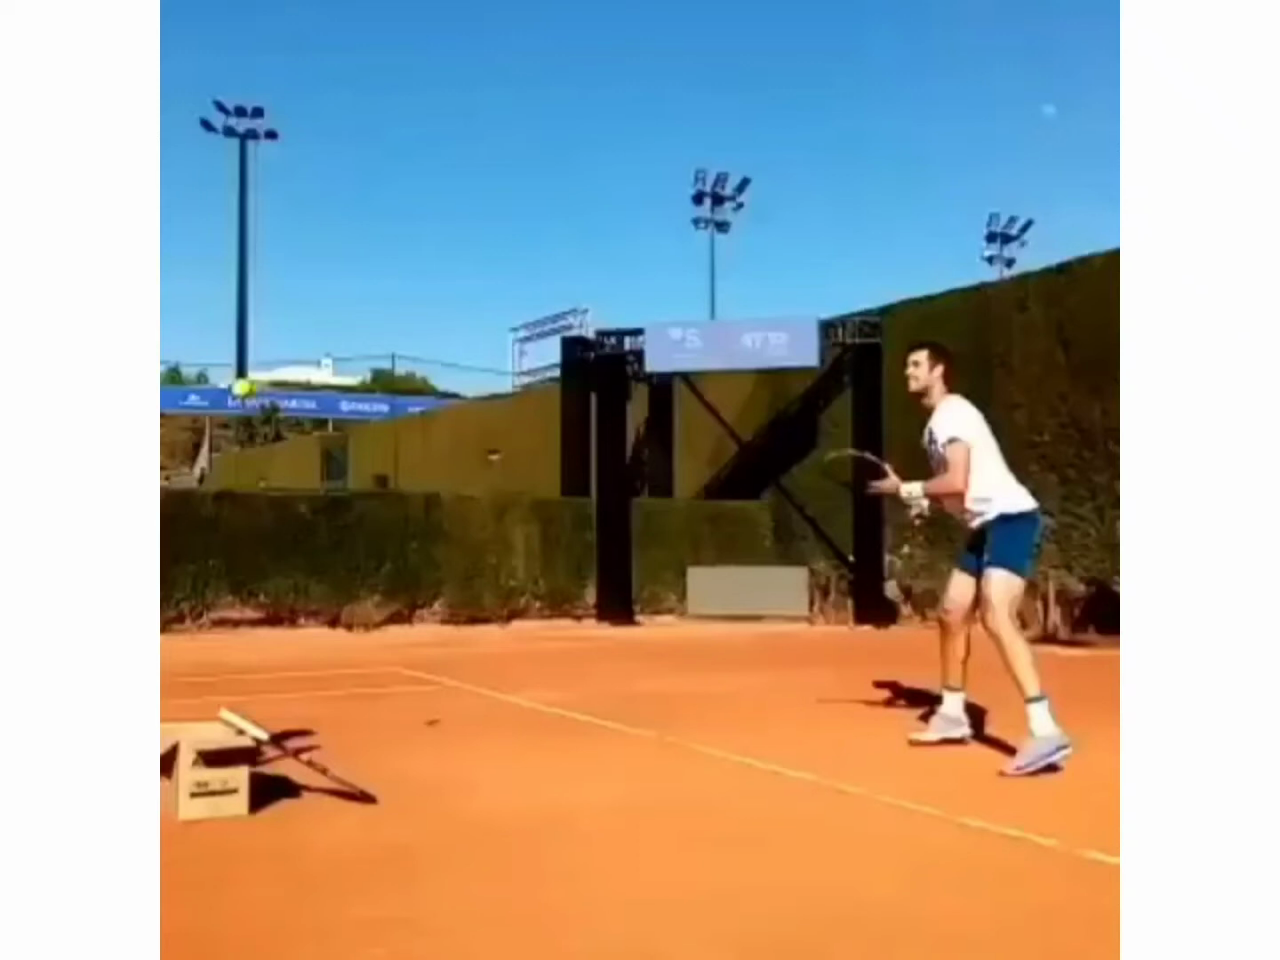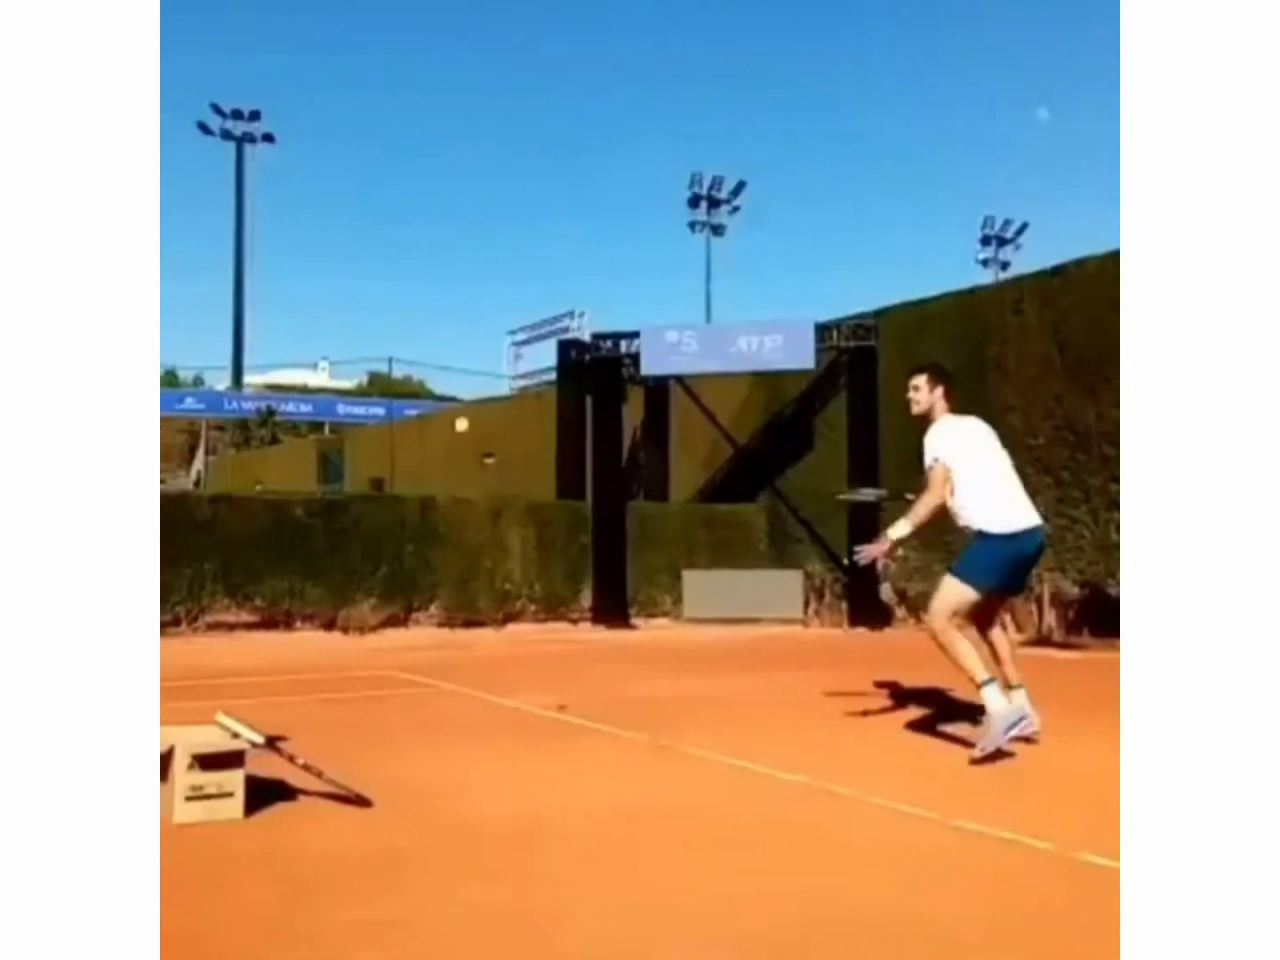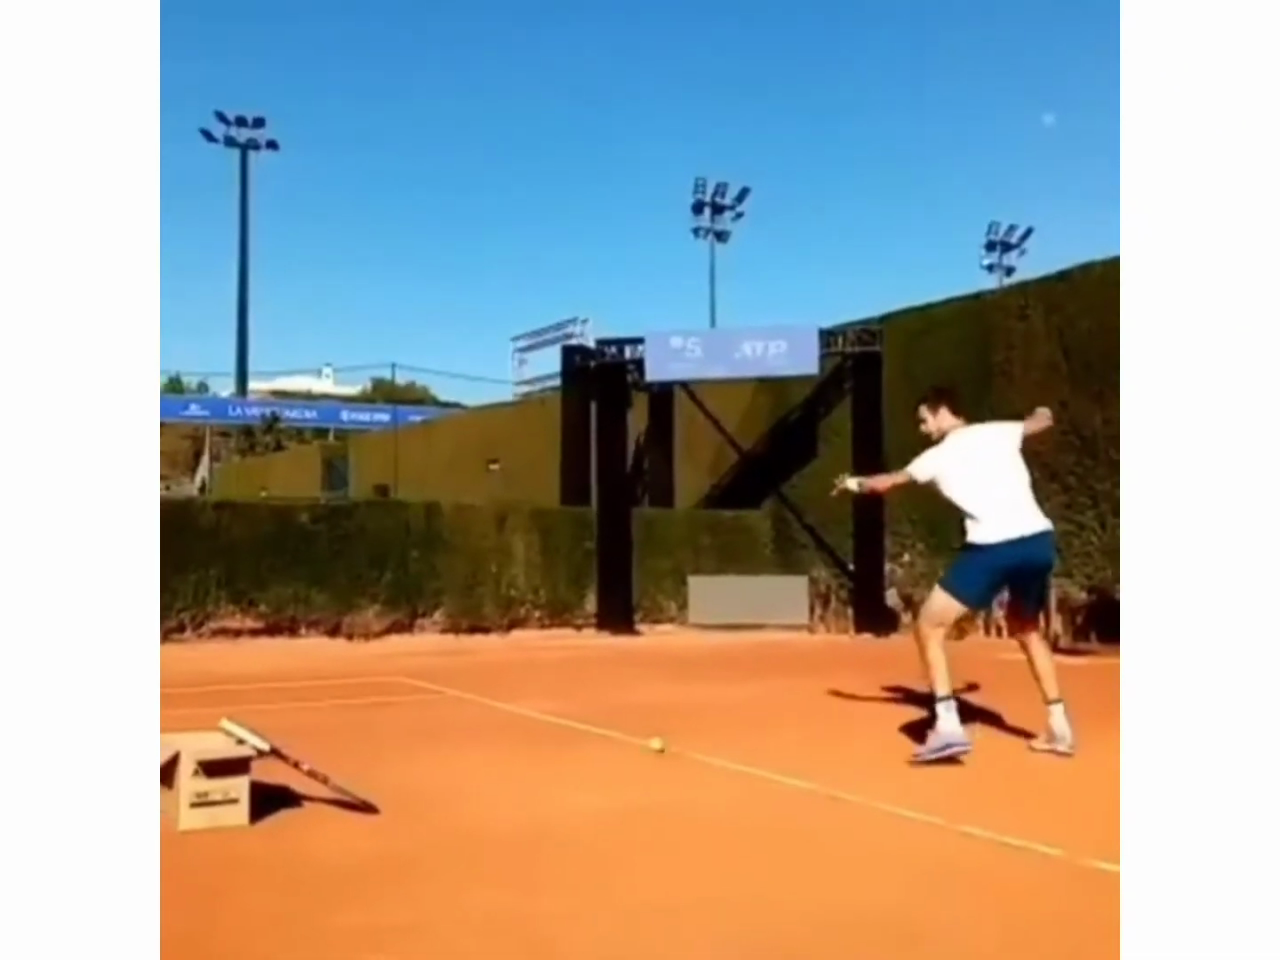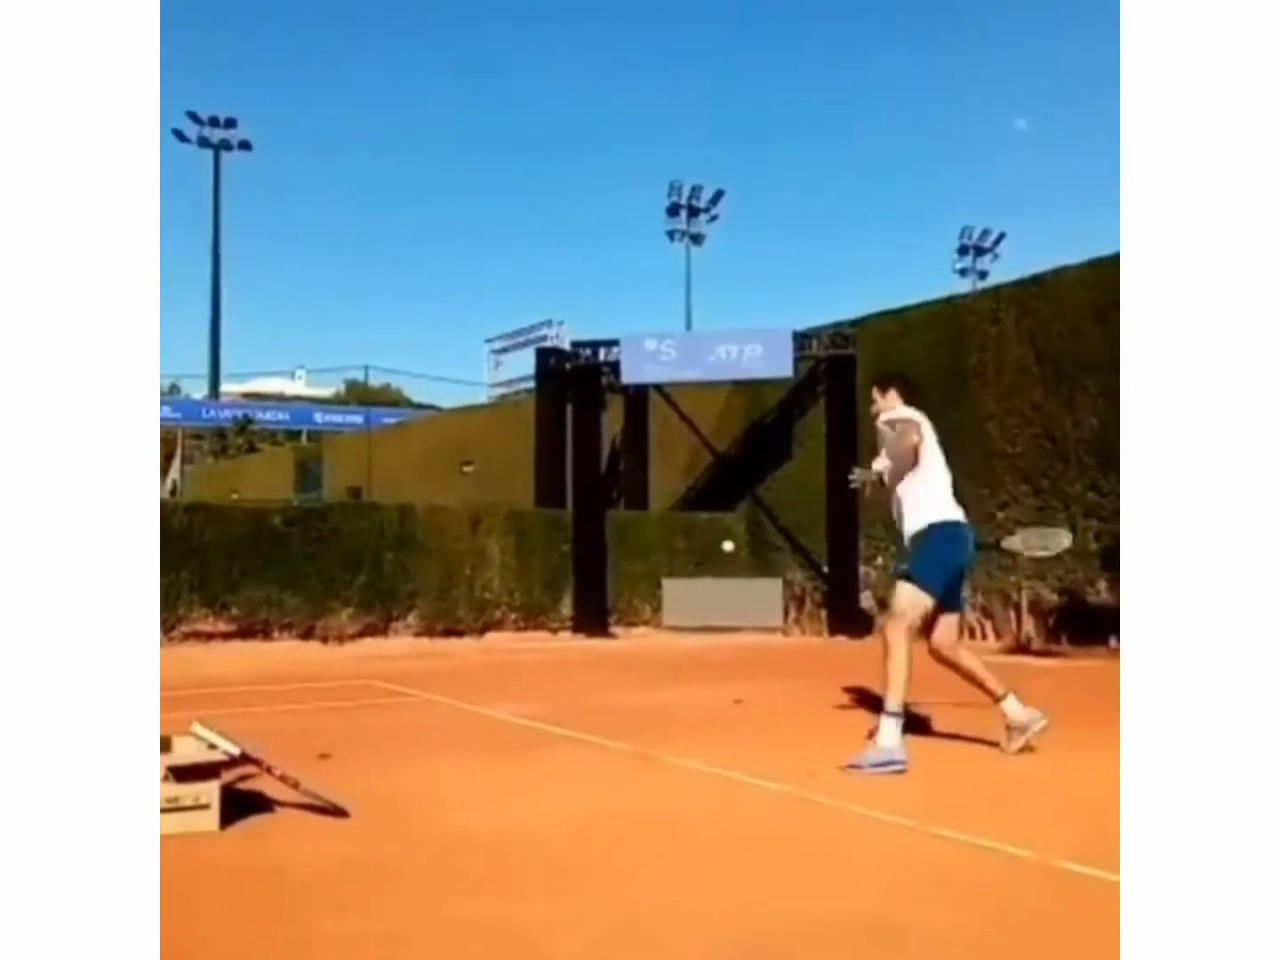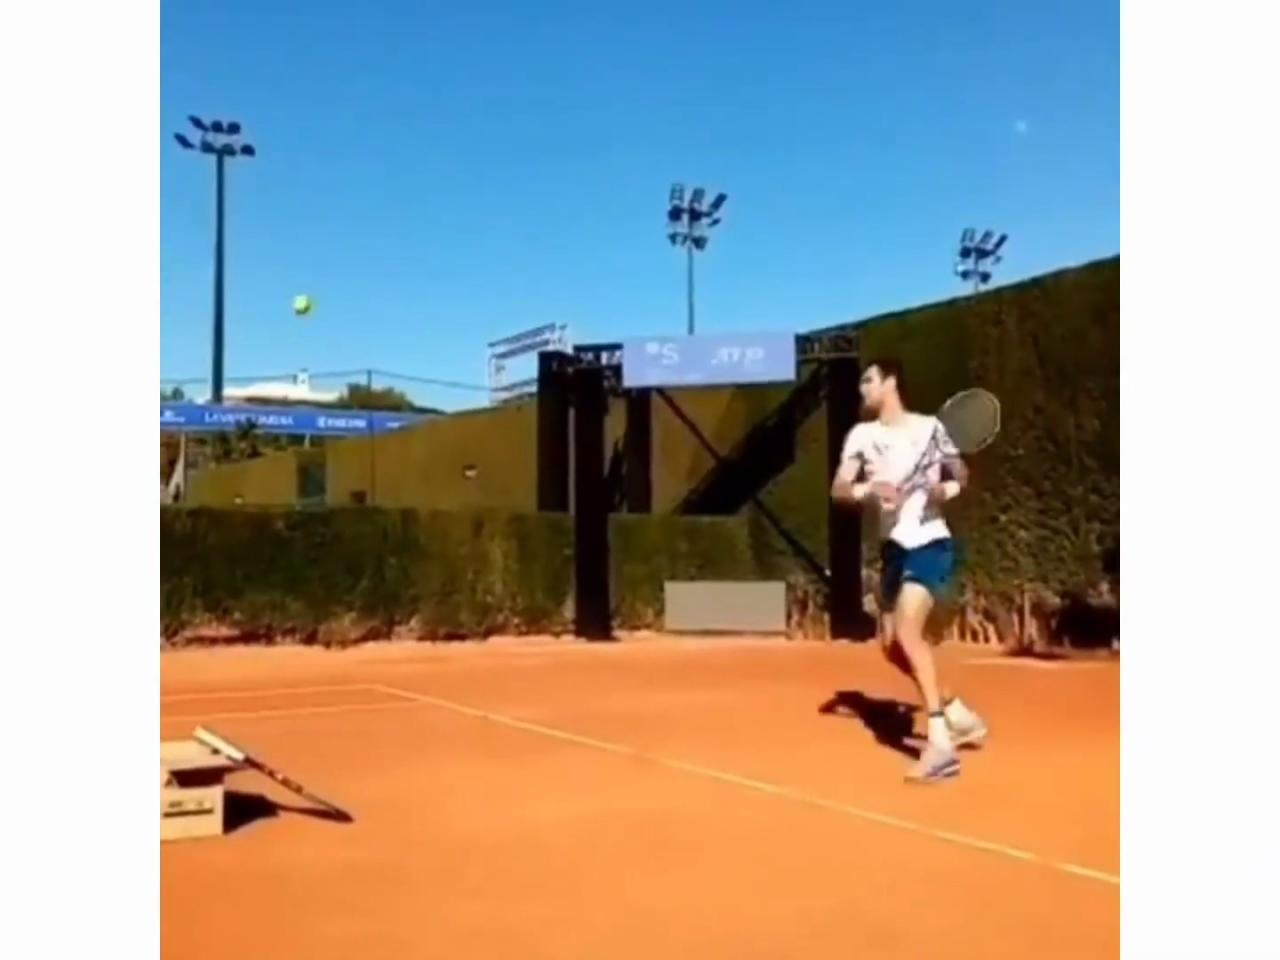
dt=1s
person 1, frame 1
left shoulder: (953, 412)
right shoulder: (935, 423)
left elbow: (957, 482)
left wrist: (906, 489)
right wrist: (924, 500)
left hip: (1010, 519)
right hip: (986, 525)
left knee: (997, 617)
right knee: (952, 614)
left ankle: (1045, 731)
right ankle: (952, 713)
person 1, frame 2
left shoulder: (940, 433)
right shoulder: (973, 426)
left elbow: (935, 496)
left wrist: (891, 537)
right wrist: (952, 496)
left hip: (999, 535)
right hip: (1028, 532)
left knee: (939, 620)
right knee: (984, 617)
left ankle: (1000, 708)
right ankle: (1019, 710)
person 1, frame 3
left shoulder: (938, 456)
right shoulder: (1000, 432)
left elbow: (885, 482)
right elbow: (1043, 420)
left wrist: (852, 483)
right wrist: (1041, 412)
left hip: (993, 548)
right hip: (1039, 541)
left knee: (929, 628)
right knee: (1026, 629)
left ankle: (948, 727)
right ankle: (1059, 728)
person 1, frame 4
left shoulder: (902, 418)
right shoulder: (908, 428)
left elbow: (910, 441)
left wrist: (881, 469)
left hip: (939, 536)
right hip: (944, 537)
left knee: (896, 628)
right knee: (944, 646)
left ankle: (888, 742)
right ankle: (1018, 714)
person 1, frame 5
left shoulder: (928, 427)
right shoulder: (862, 435)
left elbow: (961, 472)
right elbow: (839, 489)
left wrist: (947, 490)
right wrist: (868, 491)
left hip: (929, 543)
right hip: (894, 547)
left knee: (907, 631)
right knee: (893, 645)
left ankle: (940, 743)
right ankle: (961, 718)
